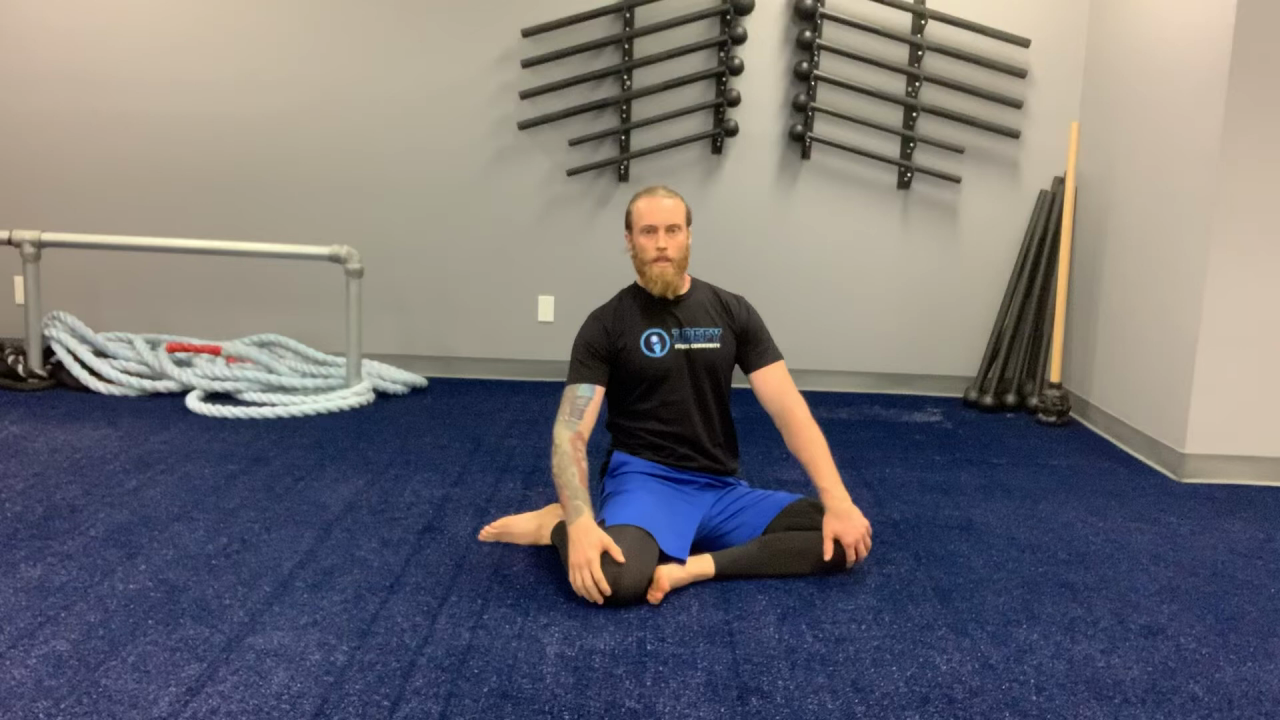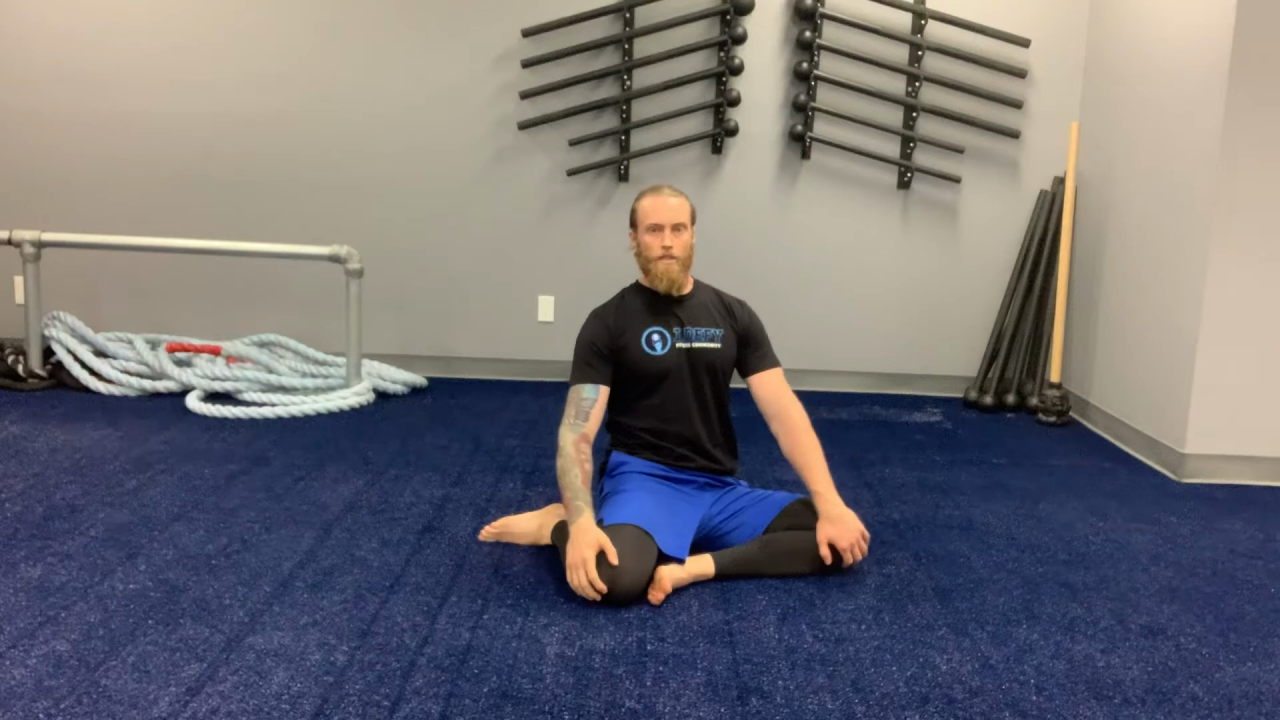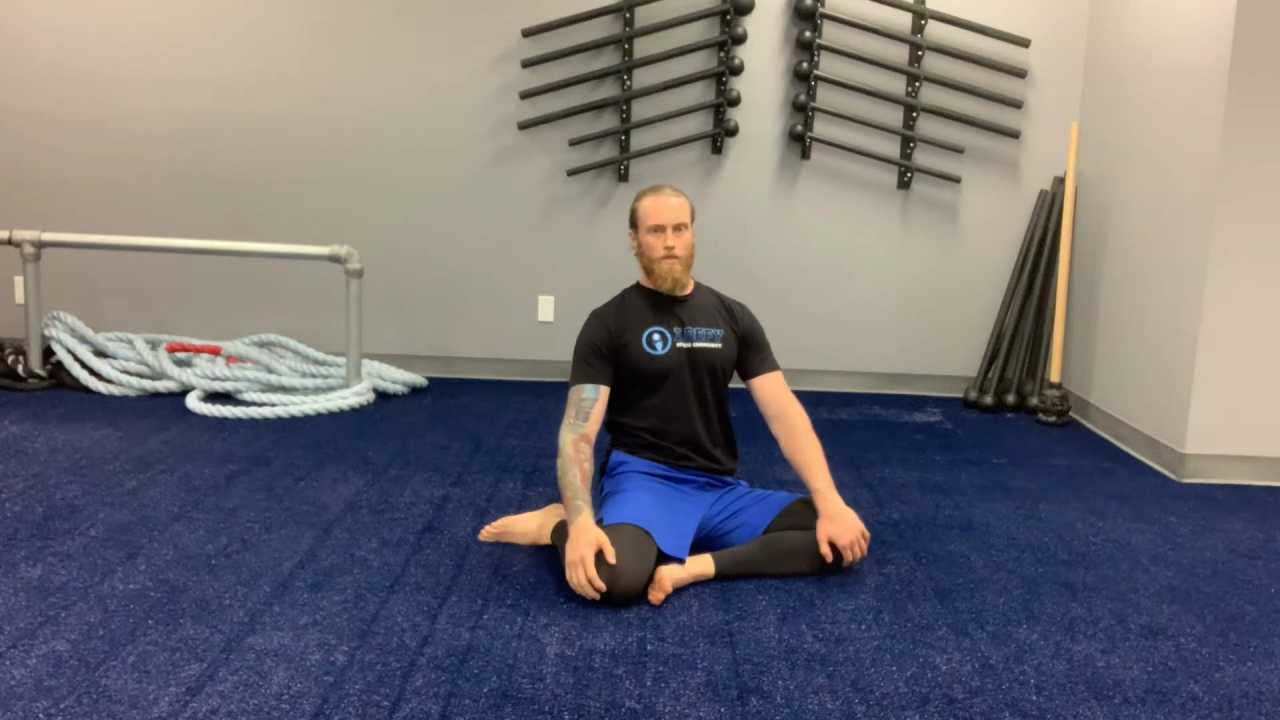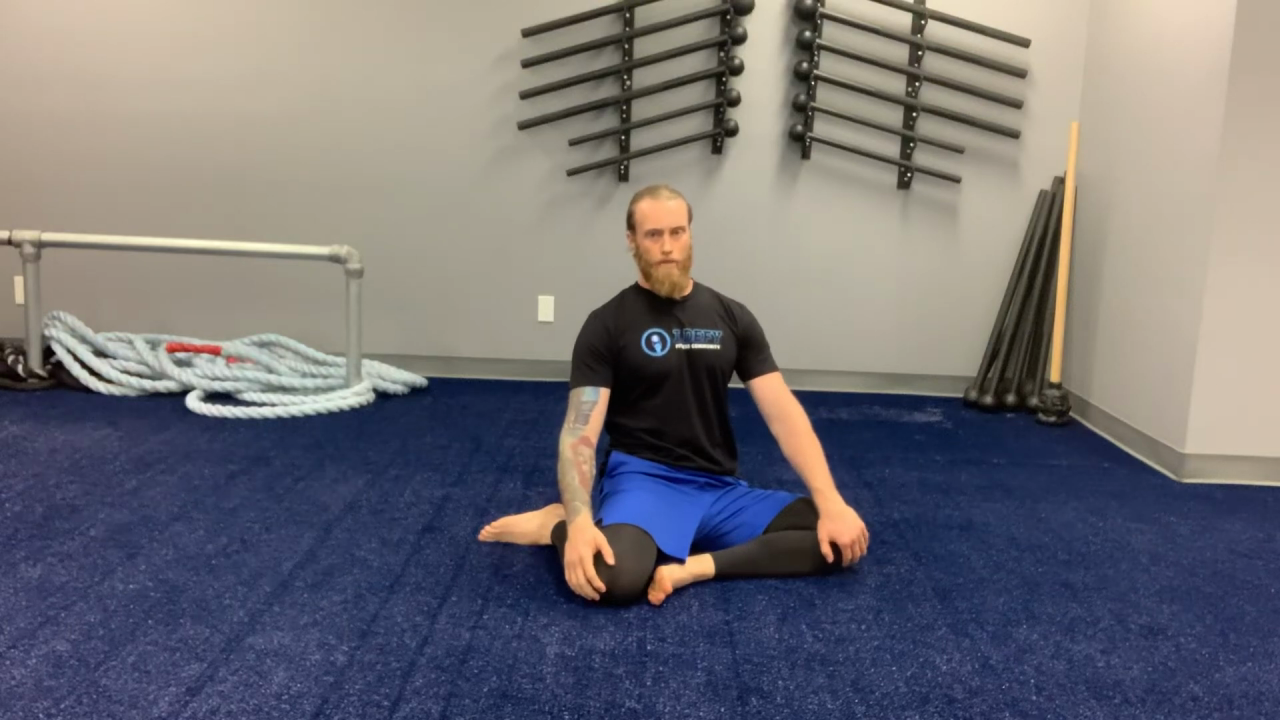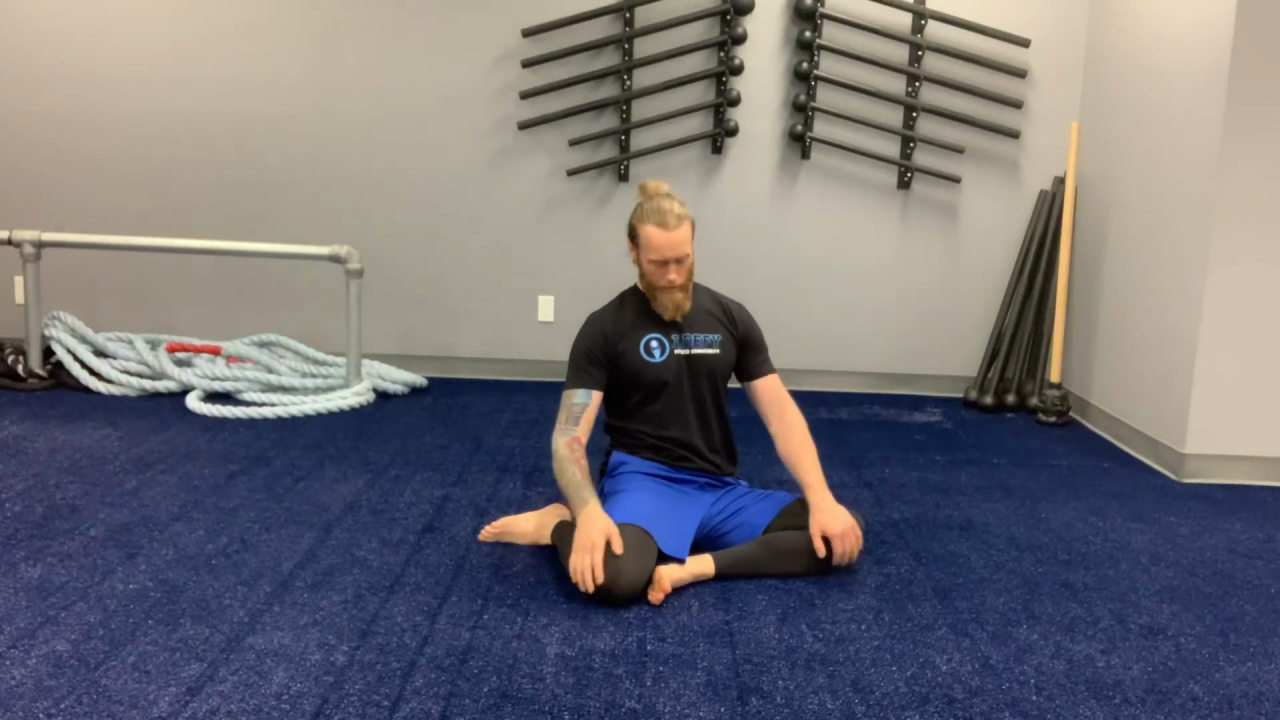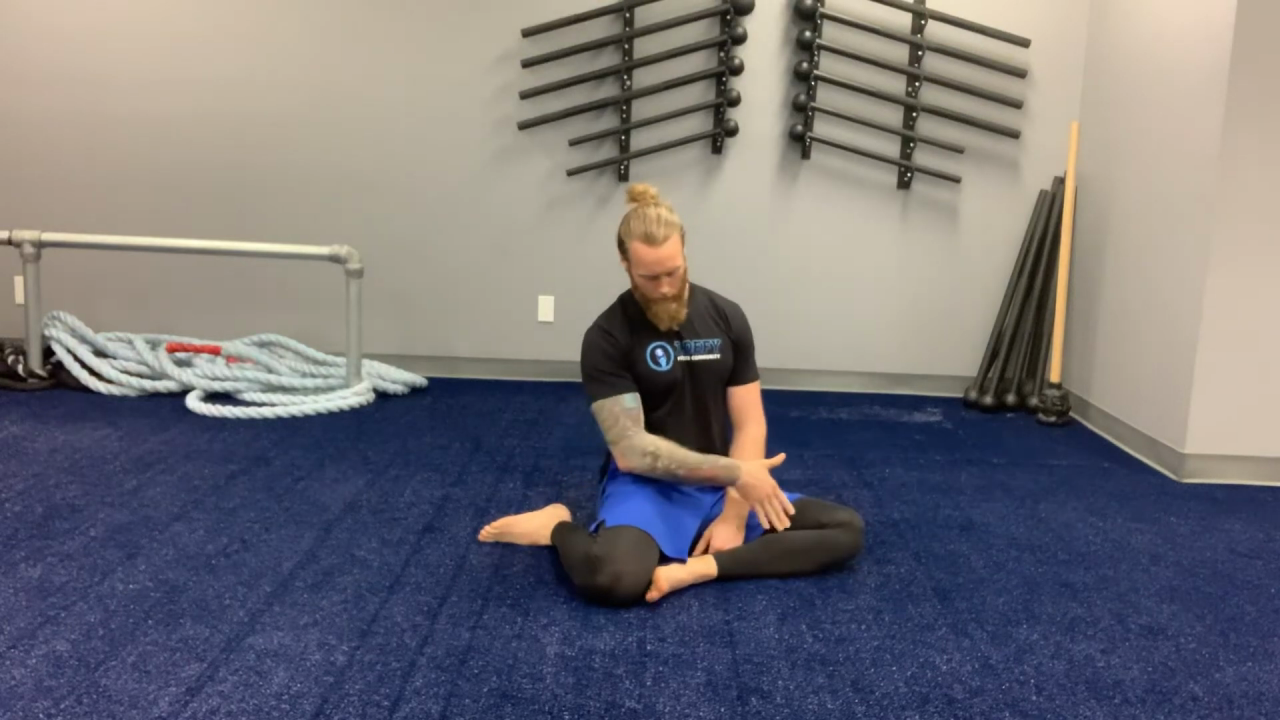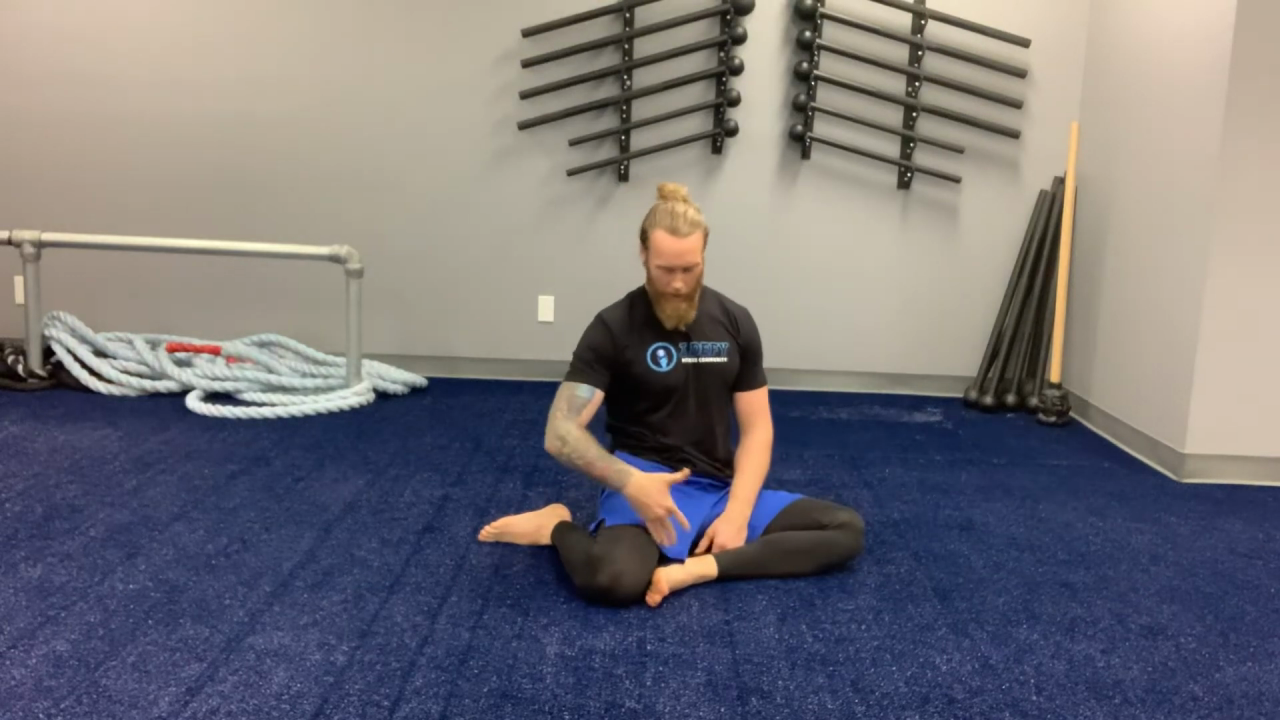
dt=0.5s
person 1, frame 1
left shoulder: (732, 311)
right shoulder: (606, 325)
left elbow: (786, 407)
right elbow: (571, 432)
left wrist: (836, 500)
right wrist: (581, 524)
left hip: (721, 489)
right hip: (645, 480)
left knee: (844, 540)
right knee: (618, 579)
left ankle: (694, 567)
right ankle: (558, 524)
person 1, frame 2
left shoulder: (733, 314)
right shoulder: (608, 322)
left elbow: (783, 413)
right elbow: (577, 432)
left wrist: (830, 504)
right wrist: (582, 524)
left hip: (722, 489)
right hip: (643, 480)
left knee: (843, 541)
right knee: (615, 578)
left ankle: (694, 566)
right ankle: (558, 525)
person 1, frame 3
left shoulder: (733, 316)
right shoulder: (608, 323)
left elbow: (783, 413)
right elbow: (578, 430)
left wrist: (830, 502)
right wrist: (581, 522)
left hip: (720, 489)
right hip: (643, 480)
left knee: (841, 540)
right knee: (615, 578)
left ankle: (694, 567)
right ankle: (558, 524)
person 1, frame 4
left shoulder: (731, 316)
right shoulder: (607, 324)
left elbow: (783, 413)
right elbow: (580, 433)
left wrist: (831, 502)
right wrist: (580, 522)
left hip: (720, 488)
right hip: (642, 480)
left knee: (840, 541)
right knee: (616, 577)
left ankle: (694, 567)
right ankle: (557, 525)
person 1, frame 5
left shoulder: (731, 317)
right shoulder: (606, 327)
left elbow: (781, 413)
right elbow: (567, 439)
left wrist: (819, 498)
right wrist: (588, 510)
left hip: (720, 489)
right hip: (643, 481)
left knee: (842, 532)
right knee: (615, 577)
left ankle: (694, 567)
right ankle: (556, 526)
person 1, frame 6
left shoulder: (726, 317)
right shoulder: (607, 337)
left elbow: (750, 425)
right elbow: (630, 451)
left wrist: (734, 512)
right wrist: (737, 473)
left hip: (719, 488)
right hip: (647, 487)
left knee: (846, 529)
right knee: (617, 578)
left ankle: (693, 569)
right ankle: (558, 527)
person 1, frame 7
left shoulder: (735, 322)
right shoulder: (613, 328)
left elbow: (756, 429)
right elbow: (560, 432)
left wrist: (737, 514)
right wrist: (629, 481)
left hip: (721, 488)
right hip: (646, 486)
left knee: (847, 529)
right knee: (613, 578)
left ankle: (695, 569)
right ankle: (556, 527)
